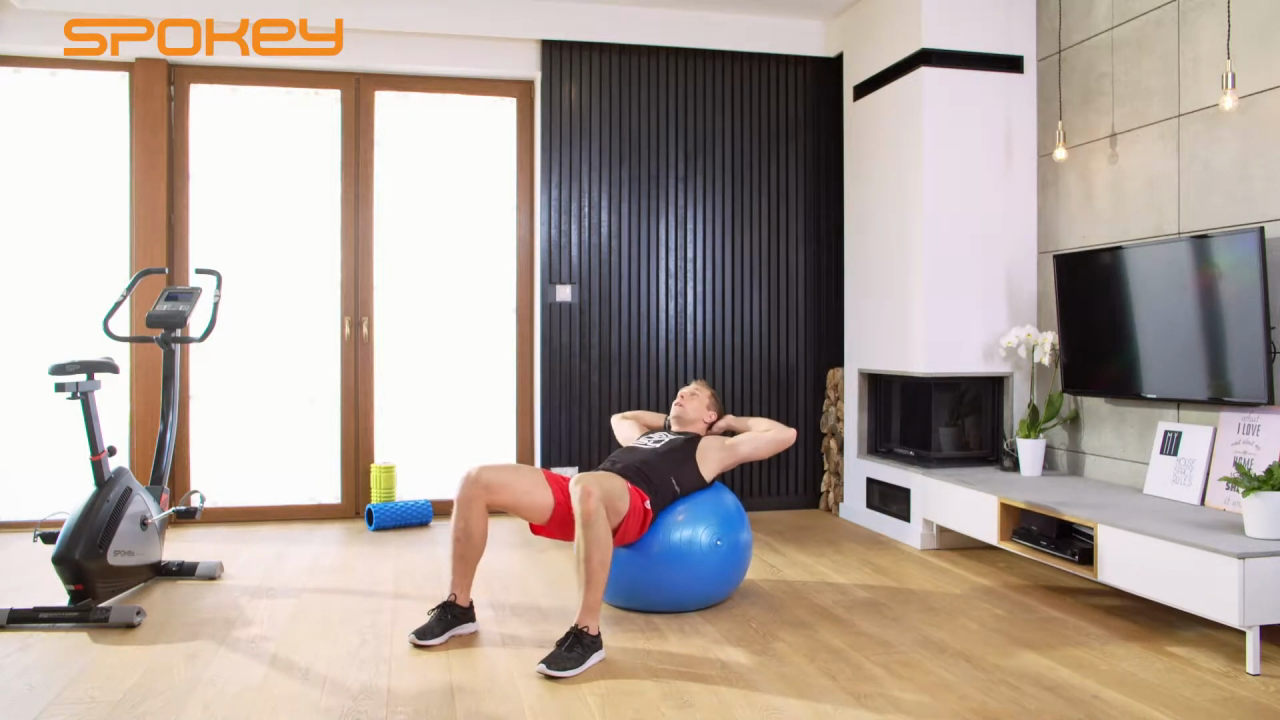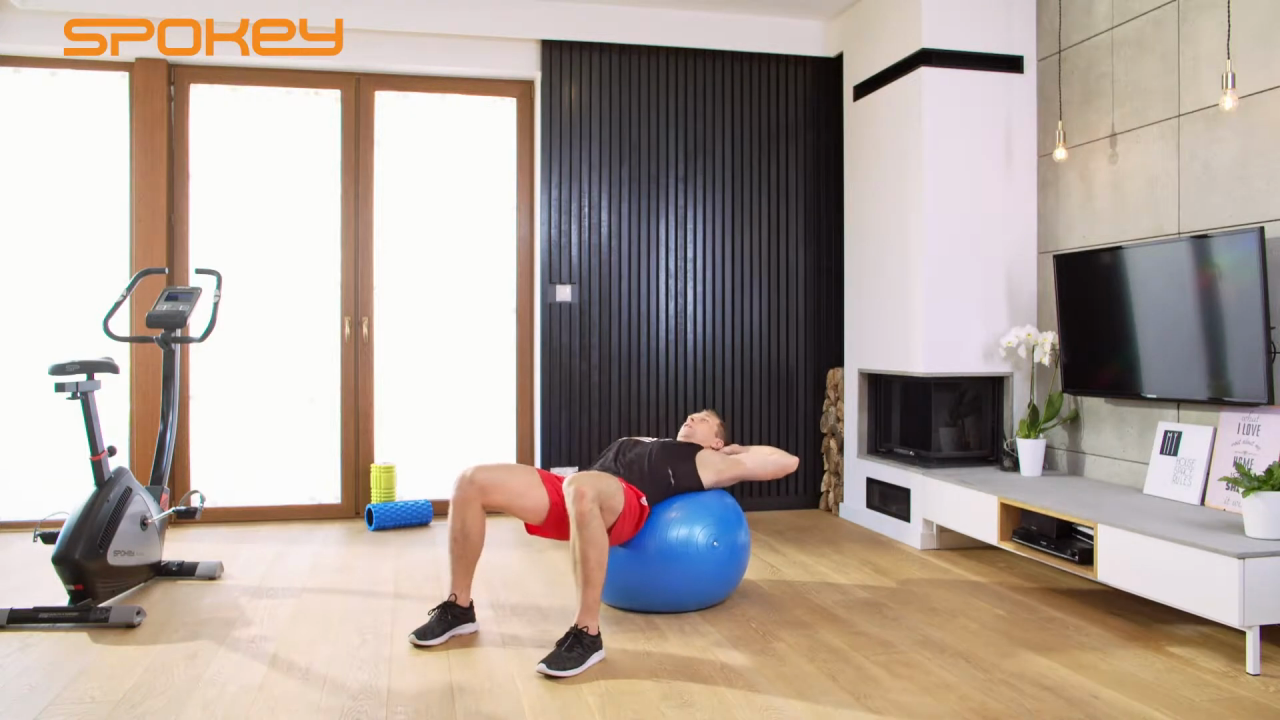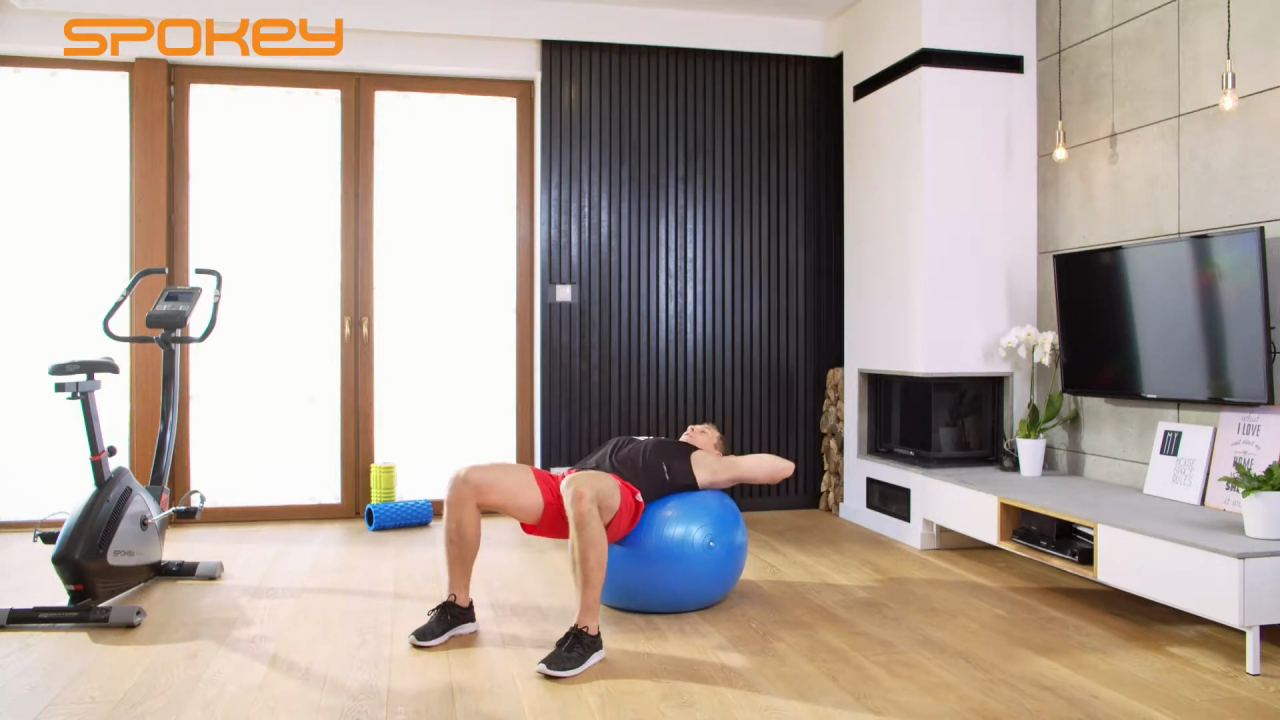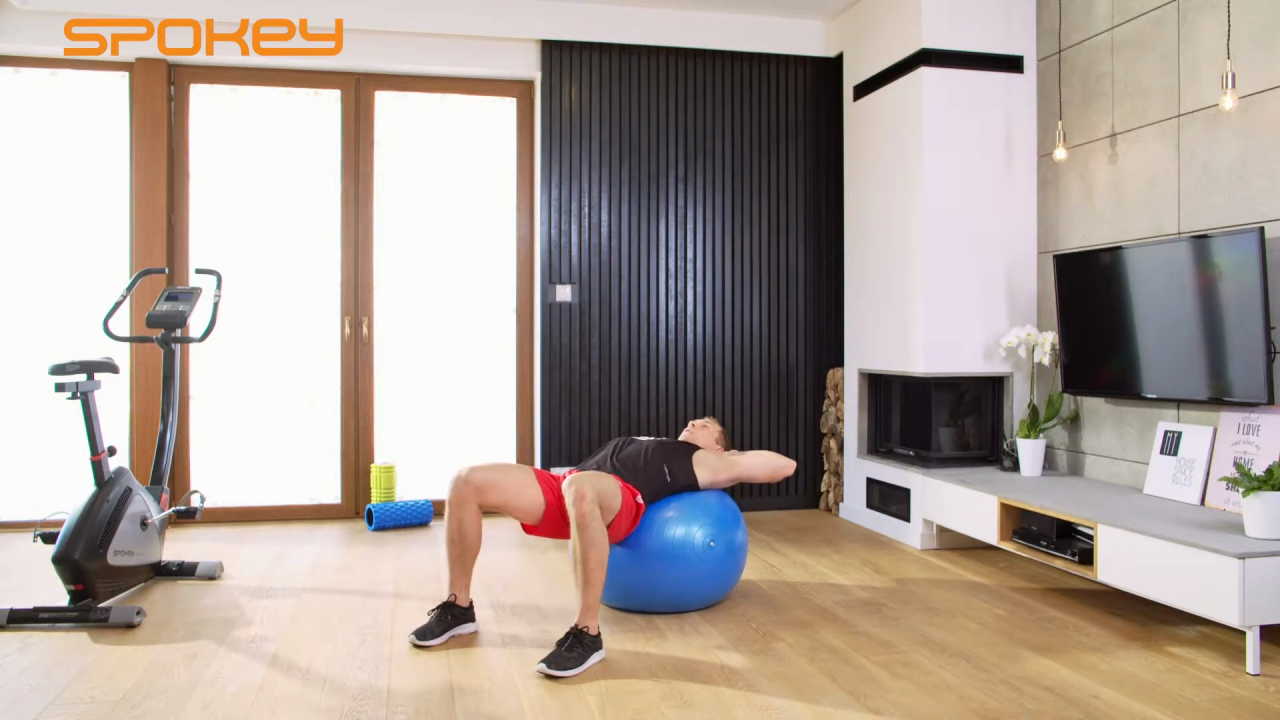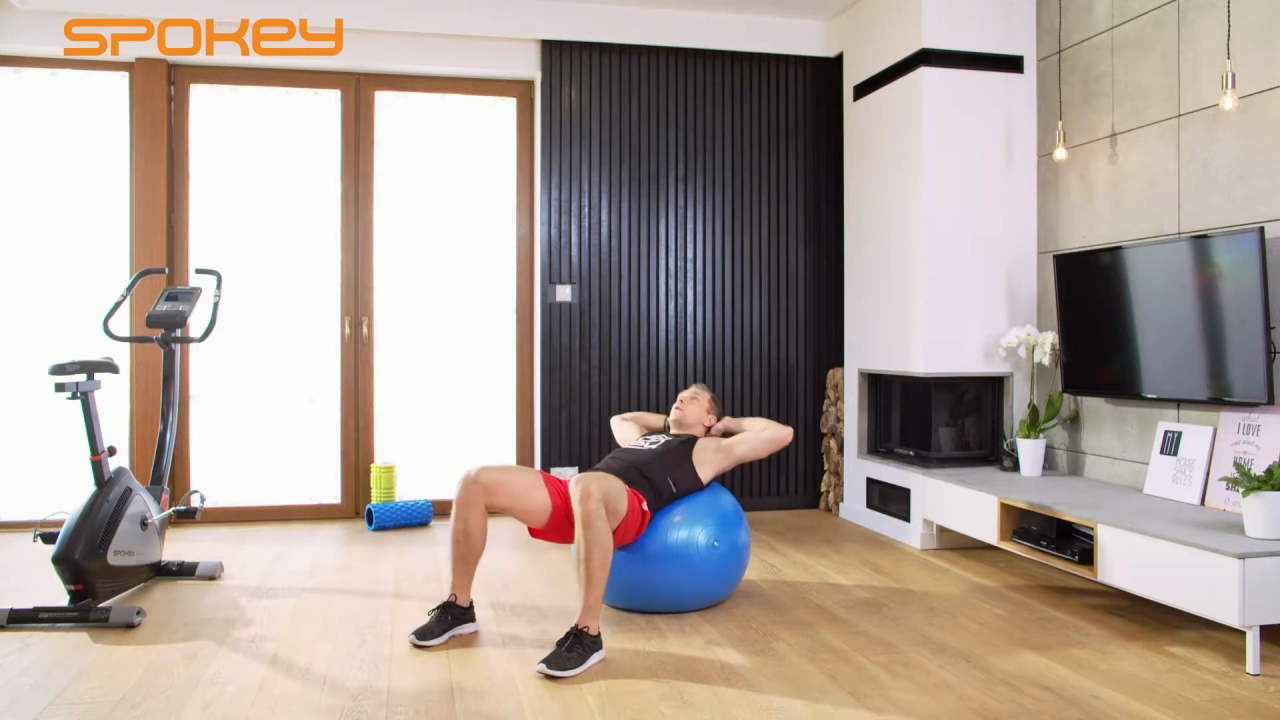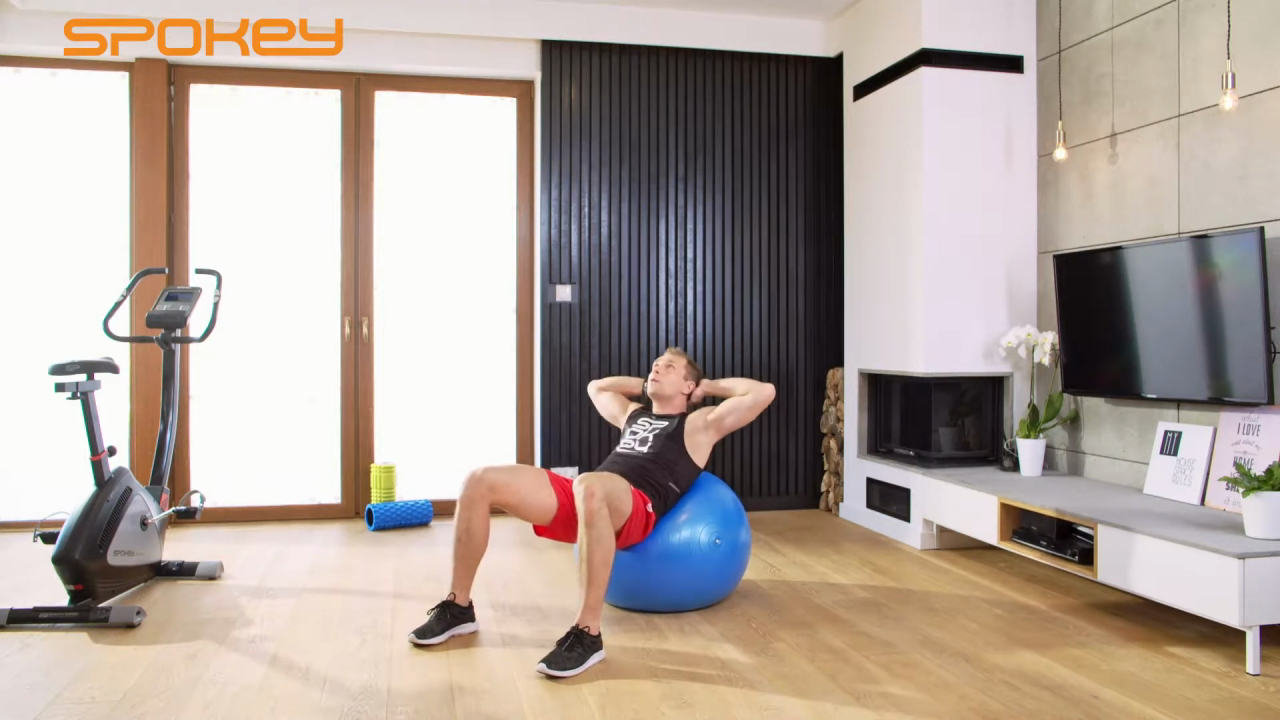
dt=0.3s
person 1, frame 1
left shoulder: (711, 449)
right shoulder: (649, 436)
left elbow: (785, 435)
right elbow: (619, 418)
left wrist: (733, 422)
right wrist: (667, 421)
left hip: (632, 505)
right hip: (579, 493)
left knee: (586, 491)
right knee: (477, 481)
left ankle: (588, 634)
right ankle: (459, 607)
person 1, frame 2
left shoulder: (711, 461)
right shoulder: (661, 448)
left elbow: (787, 461)
right elbow: (623, 443)
left wrist: (736, 447)
left hip: (625, 499)
right hip: (576, 492)
left knee: (580, 488)
right knee: (472, 482)
left ankle: (587, 633)
right ankle: (459, 607)
person 1, frame 3
left shoulder: (706, 465)
right shoulder: (661, 451)
left elbow: (784, 467)
left wrist: (734, 458)
left hip: (621, 495)
right hip: (569, 485)
left knee: (578, 492)
right knee: (465, 482)
left ankle: (587, 633)
right ankle: (458, 607)
person 1, frame 4
left shoulder: (708, 463)
right shoulder: (665, 452)
left elbow: (785, 465)
left wrist: (733, 452)
left hip: (622, 495)
right hip: (567, 485)
left knee: (581, 491)
right knee: (467, 483)
left ankle: (587, 634)
right ankle: (458, 607)
person 1, frame 5
left shoulder: (709, 449)
right shoulder: (649, 435)
left elbow: (781, 434)
right elbow: (619, 418)
left wrist: (728, 423)
right wrist: (666, 419)
left hip: (630, 506)
right hip: (577, 495)
left knee: (587, 489)
right knee: (476, 482)
left ankle: (587, 633)
right ankle: (458, 607)
person 1, frame 6
left shoulder: (698, 424)
right shoulder: (634, 415)
left elbow: (764, 392)
right elbow: (597, 387)
left wrist: (710, 387)
right wrist: (645, 386)
left hip: (635, 508)
right hip: (581, 499)
left knee: (590, 488)
right knee: (481, 481)
left ankle: (588, 634)
right ankle: (458, 607)
